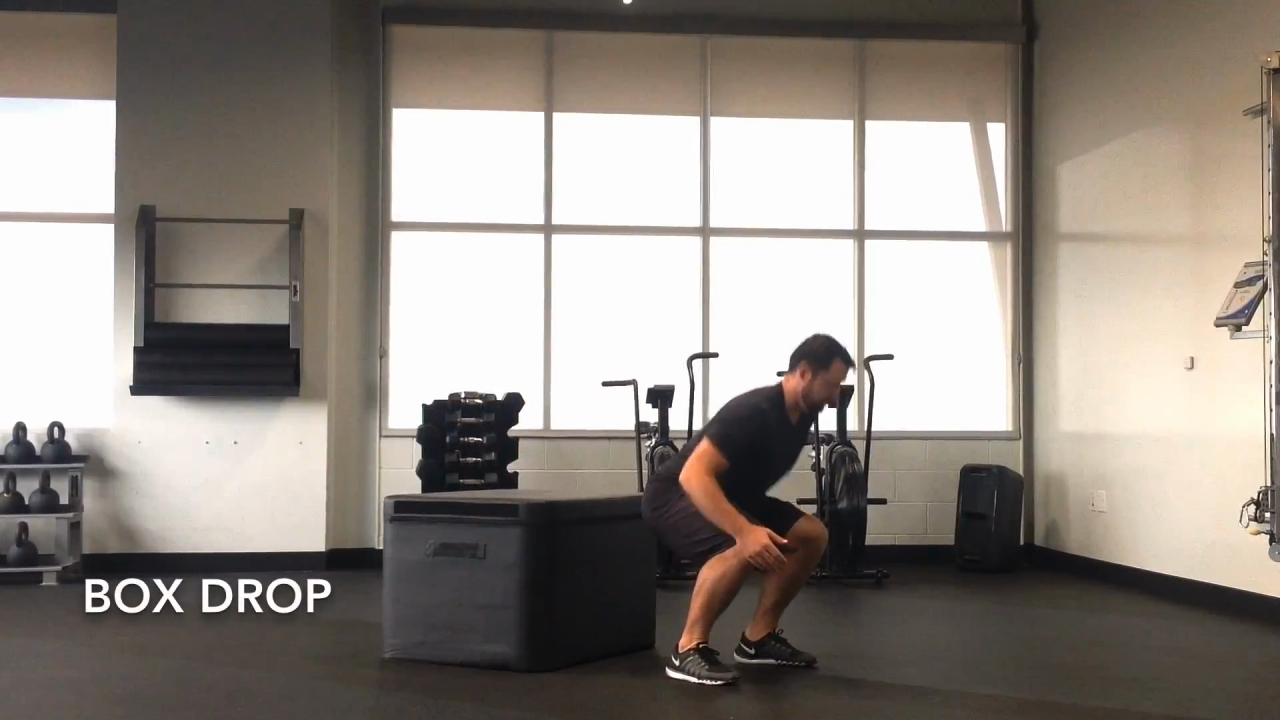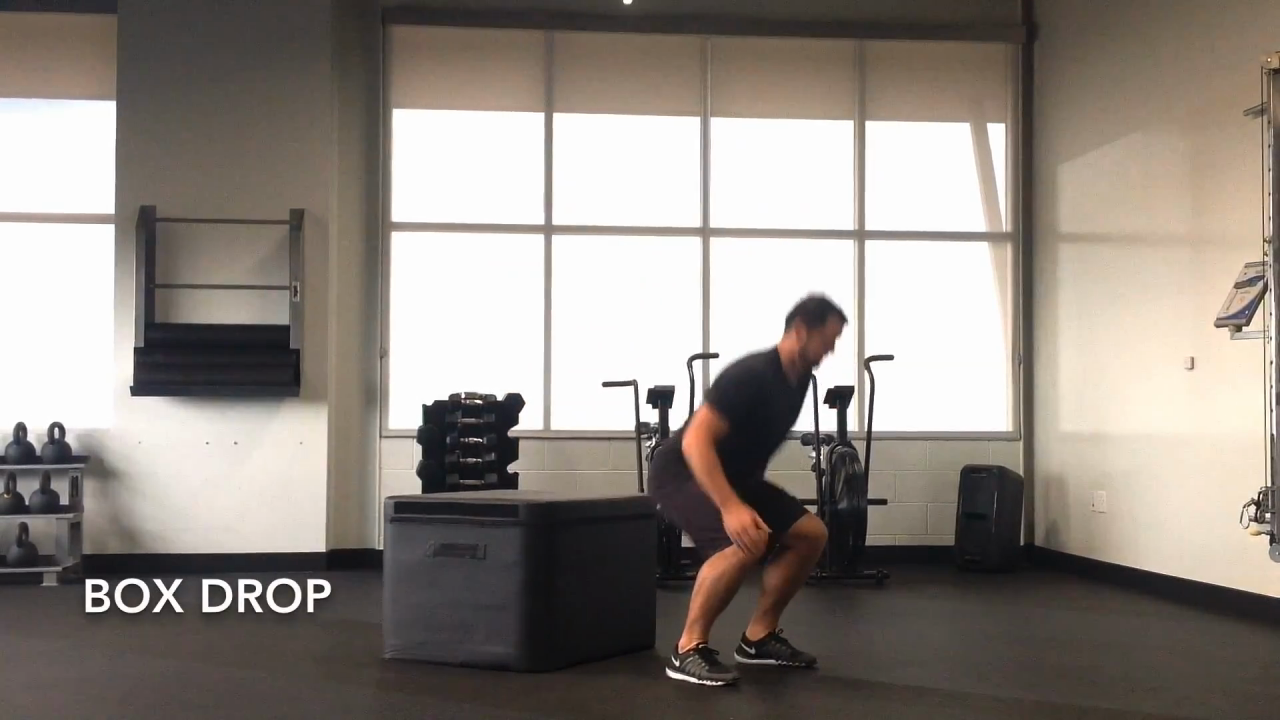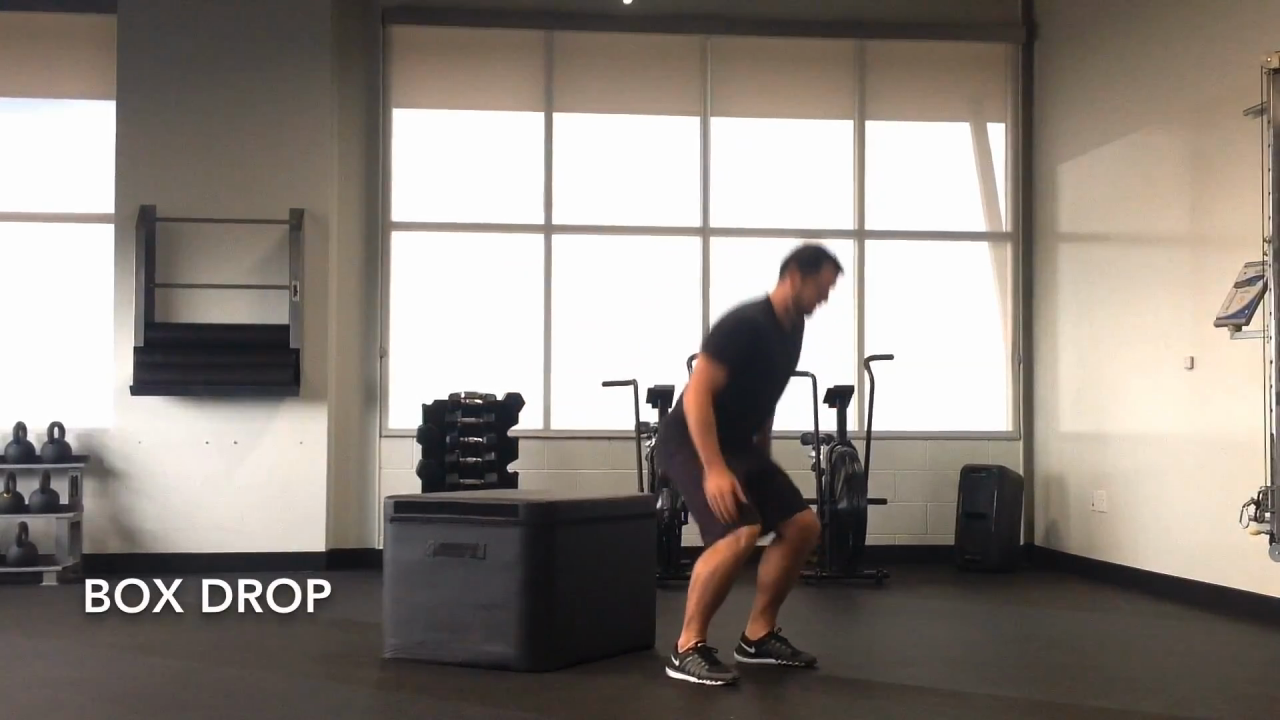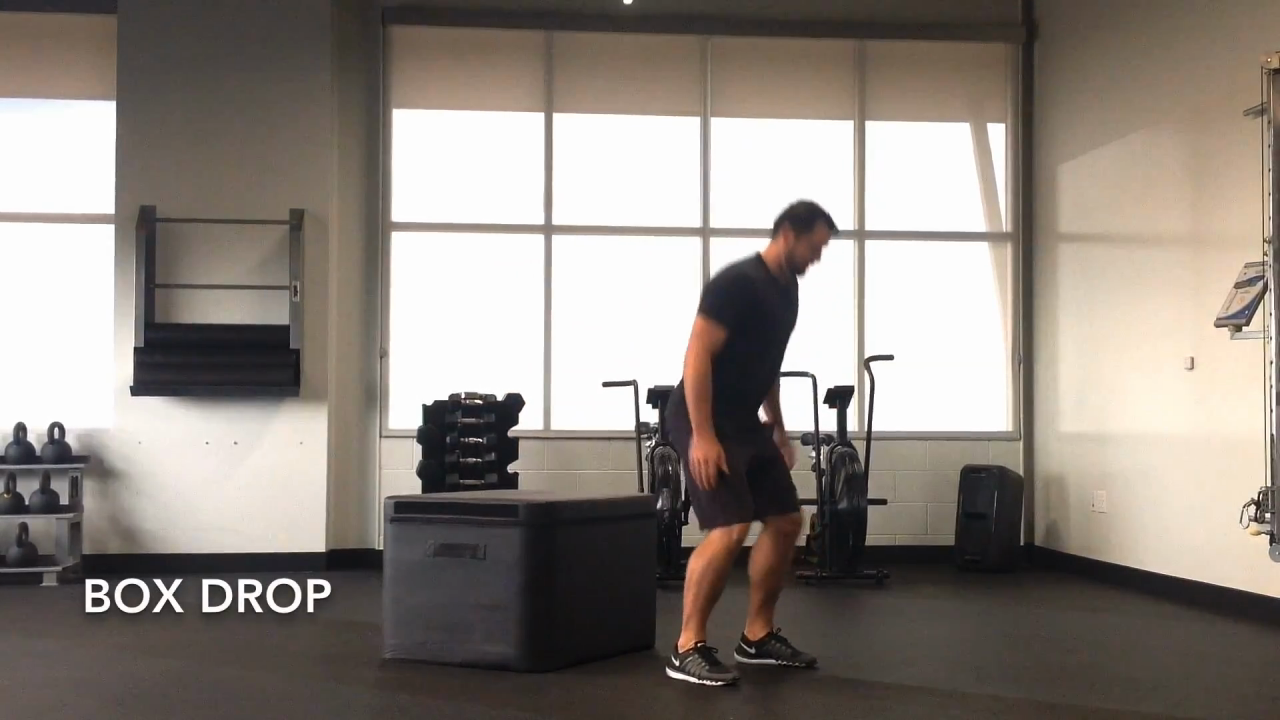
dt=0.1s
person 1, frame 1
left shoulder: (804, 415)
right shoulder: (753, 413)
right elbow: (693, 475)
left wrist: (754, 519)
right wrist: (744, 531)
right hip: (675, 496)
left knee: (811, 535)
right knee: (745, 548)
left ankle: (758, 638)
right ankle: (689, 649)
person 1, frame 2
left shoulder: (798, 379)
right shoulder: (750, 376)
right elbow: (697, 442)
left wrist: (757, 499)
right wrist: (733, 508)
left hip: (736, 477)
right hip: (684, 476)
left knee: (810, 533)
right knee: (745, 543)
left ankle: (759, 636)
right ankle: (688, 650)
person 1, frame 3
left shoulder: (793, 328)
right shoulder: (745, 324)
right elbow: (697, 393)
left wrist: (762, 457)
right wrist: (717, 470)
left hip: (740, 445)
right hip: (691, 443)
left knee: (803, 525)
right knee: (741, 533)
left ankle: (758, 636)
right ankle: (688, 649)
person 1, frame 4
left shoulder: (787, 287)
right shoulder: (737, 281)
right elbow: (698, 356)
left wrist: (776, 427)
right wrist: (703, 436)
left hip: (748, 425)
right hip: (709, 427)
left knee: (786, 522)
right knee: (730, 529)
left ankle: (758, 637)
right ankle: (687, 649)
